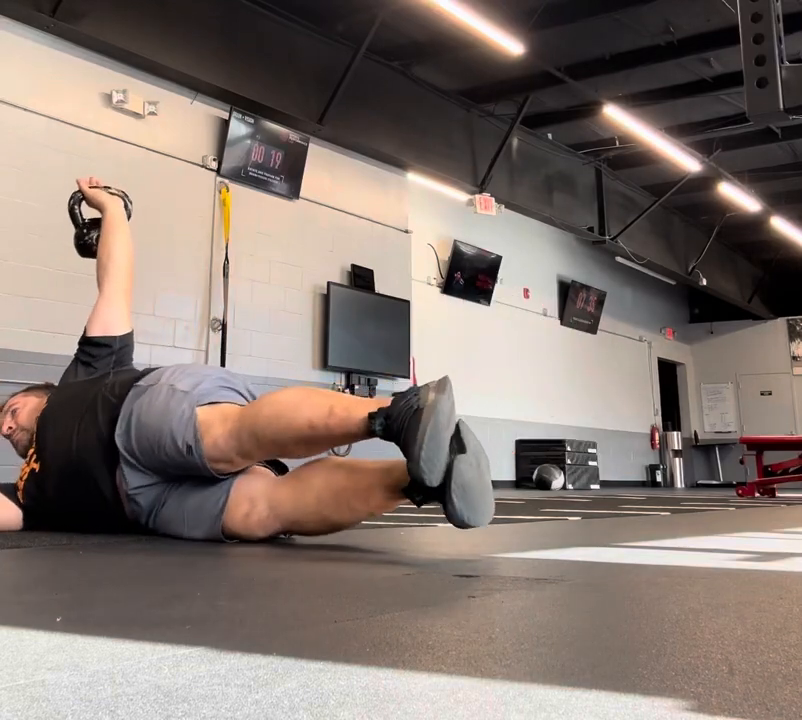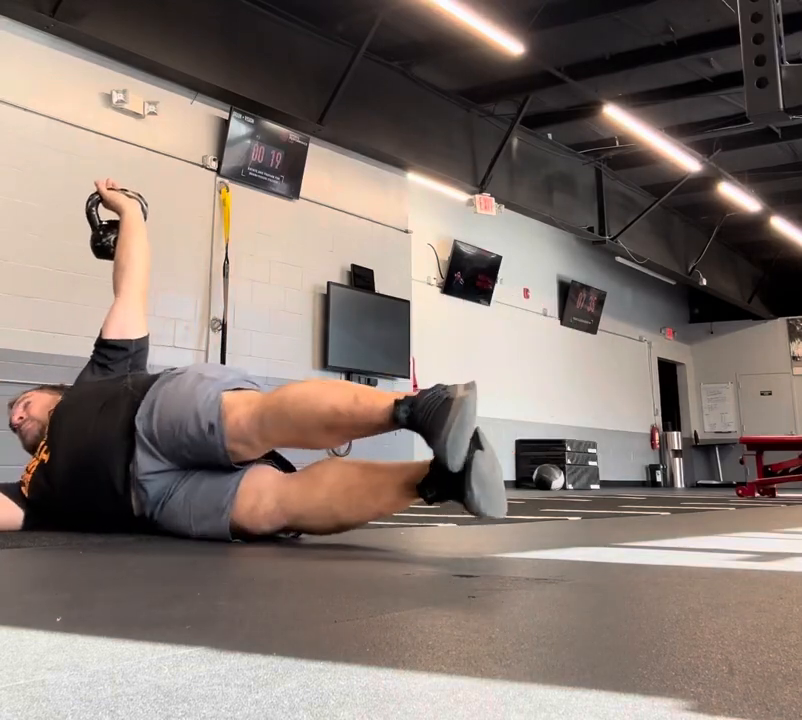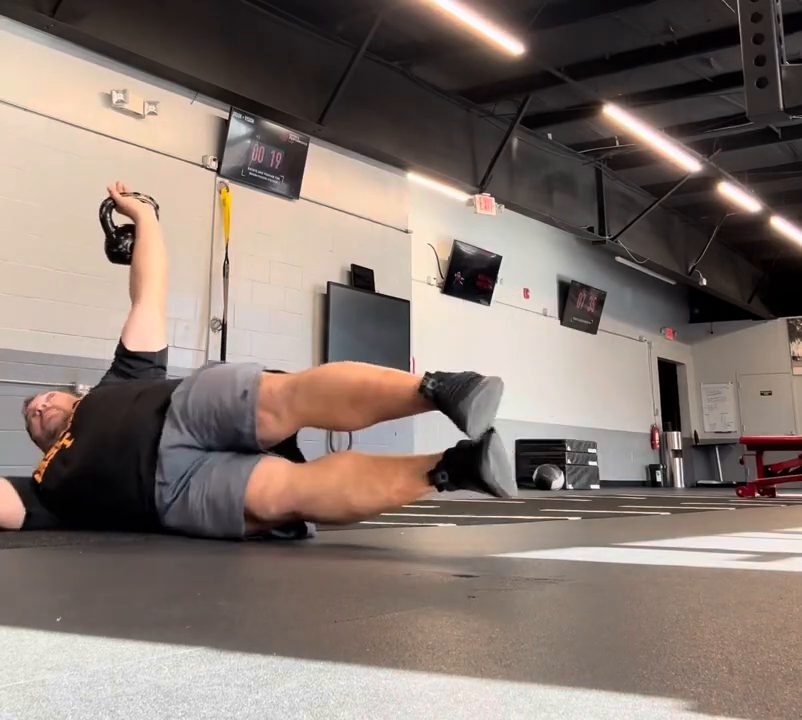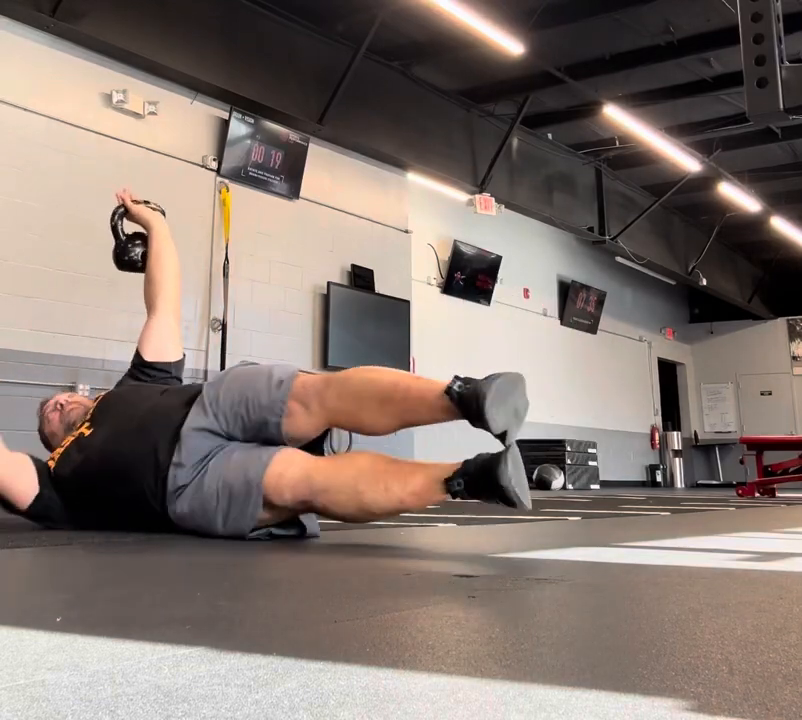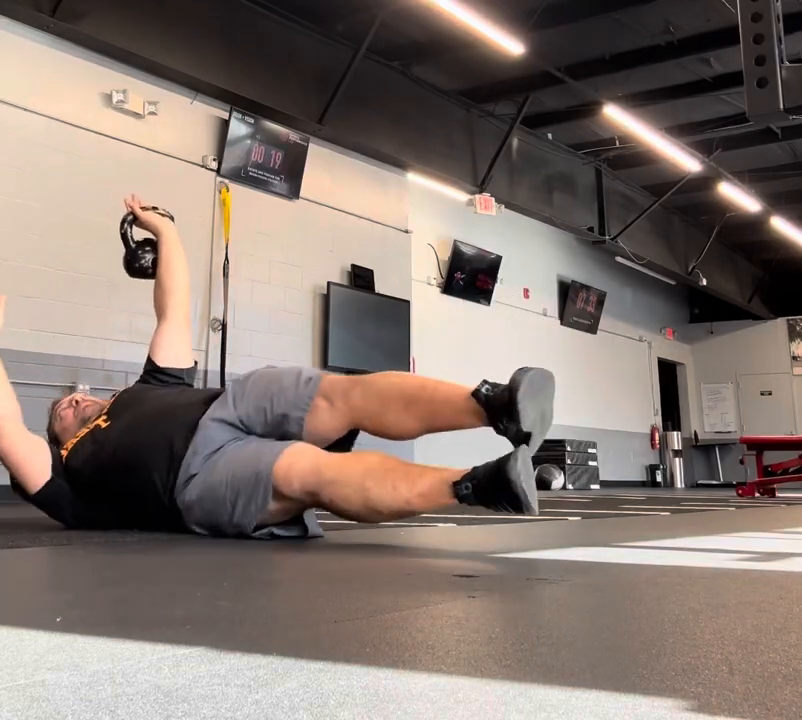
dt=0.2s
person 1, frame 1
left shoulder: (86, 375)
left elbow: (113, 290)
left wrist: (111, 209)
right hip: (157, 494)
left knee: (232, 434)
right knee: (260, 510)
left ankle: (399, 414)
right ankle: (426, 479)
person 1, frame 2
left shoulder: (101, 378)
right shoulder: (41, 490)
left elbow: (129, 294)
left wrist: (129, 211)
right hip: (166, 489)
left knee: (254, 417)
right knee: (271, 504)
left ankle: (417, 407)
right ankle: (441, 477)
person 1, frame 3
left shoulder: (122, 383)
right shoulder: (54, 486)
left elbow: (148, 300)
left wrist: (144, 217)
right hip: (178, 487)
left knee: (283, 398)
right knee: (283, 489)
left ankle: (437, 390)
right ankle: (452, 467)
person 1, frame 4
left shoulder: (139, 387)
right shoulder: (61, 482)
left elbow: (164, 310)
left wrist: (155, 226)
right hip: (191, 479)
left knee: (320, 393)
right knee: (299, 478)
left ankle: (466, 398)
right ankle: (469, 478)
person 1, frame 5
left shoulder: (151, 390)
right shoulder: (70, 478)
left elbow: (174, 317)
left wrist: (165, 231)
right hip: (200, 478)
left knee: (346, 395)
right knee: (307, 471)
left ankle: (494, 406)
right ankle: (478, 485)
